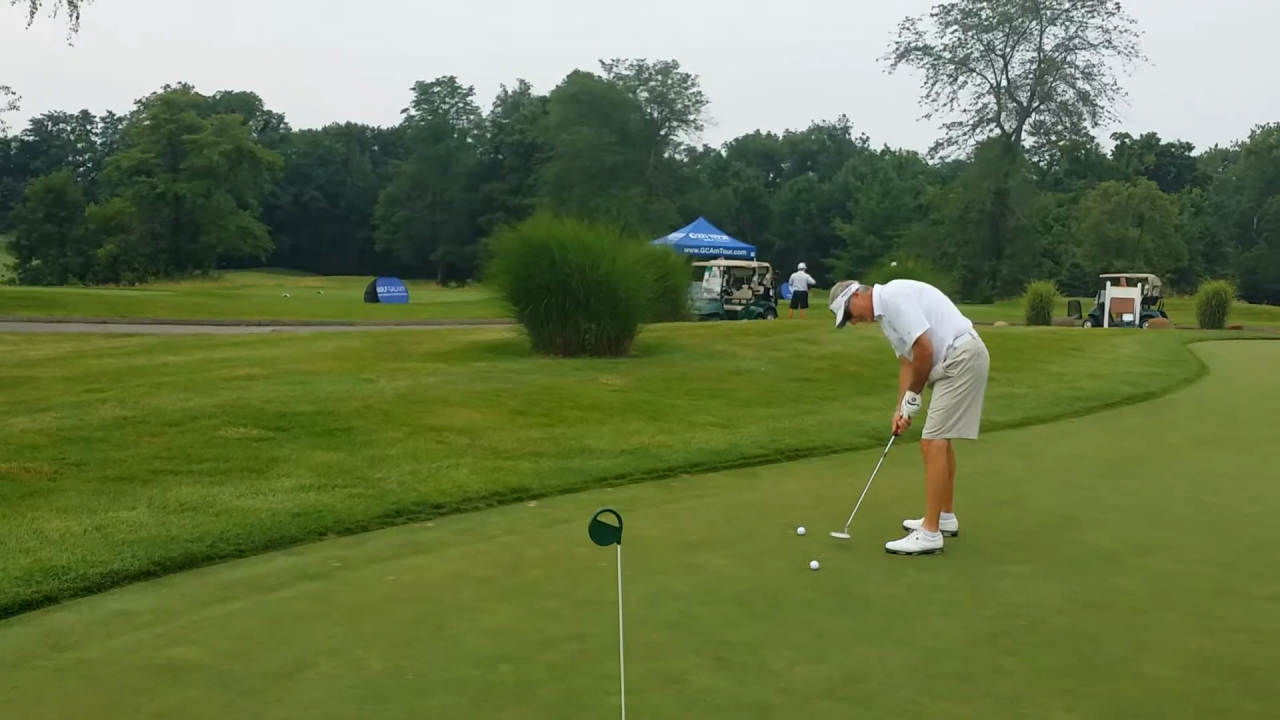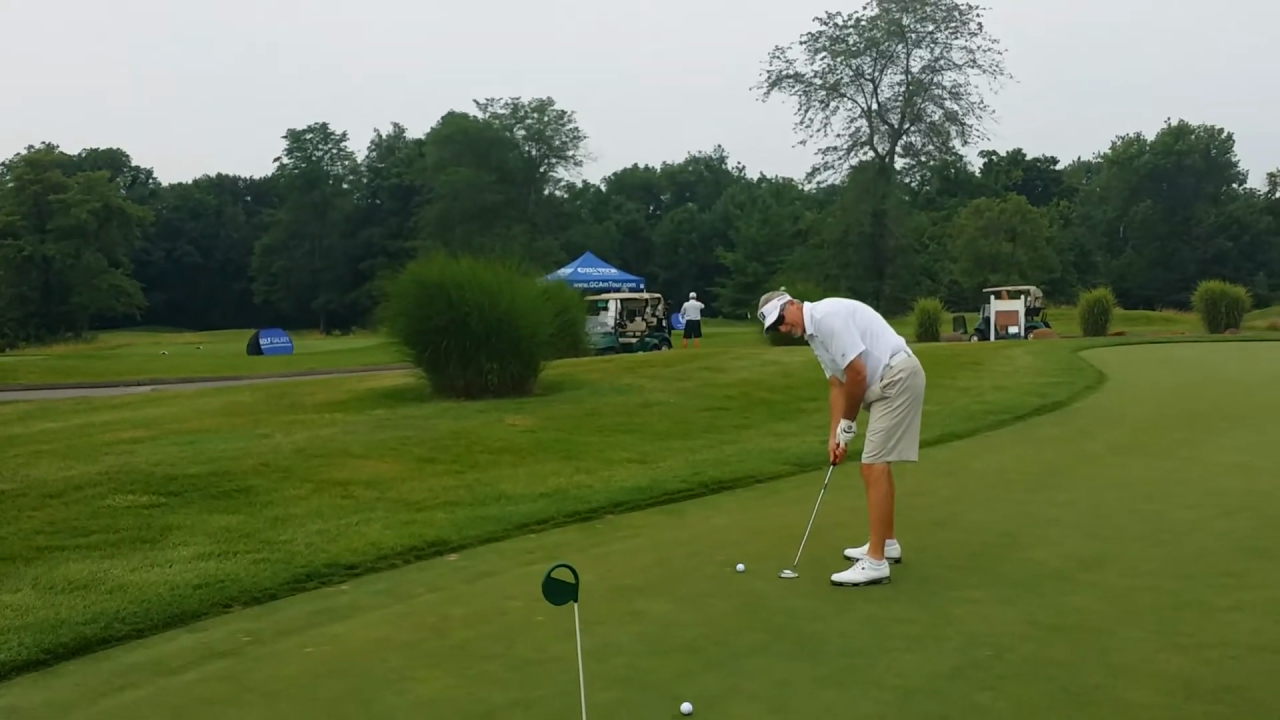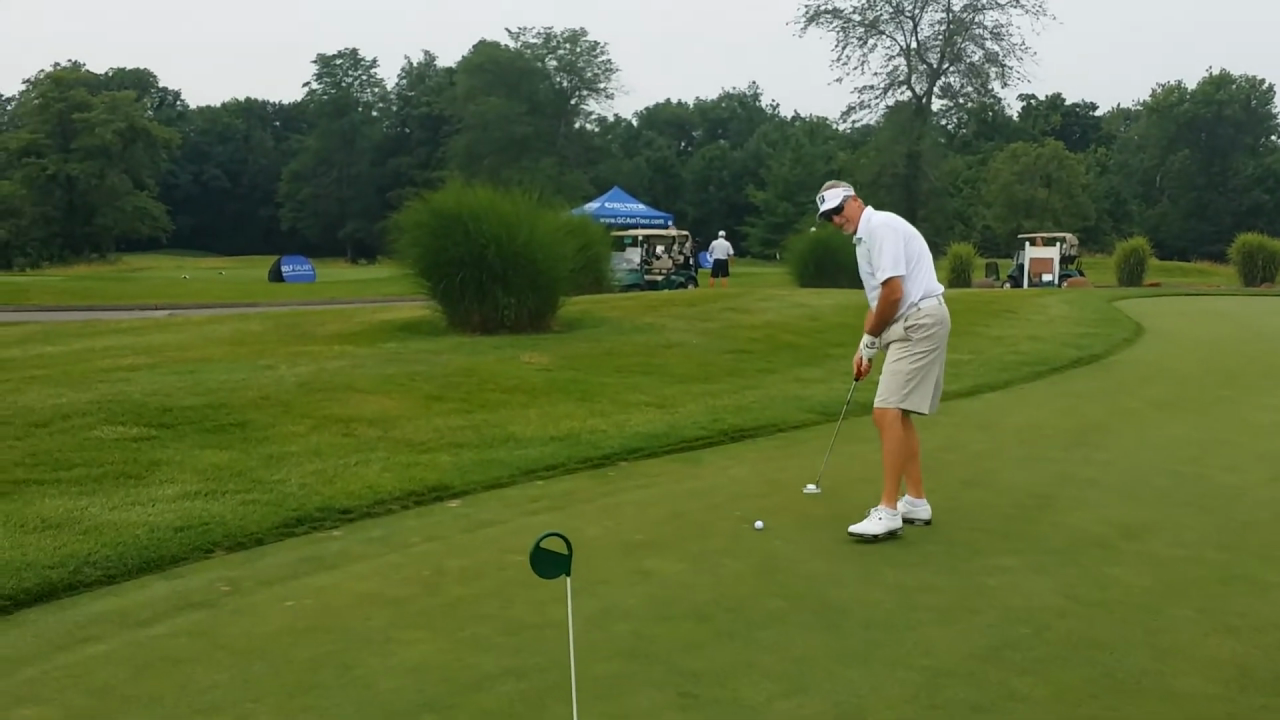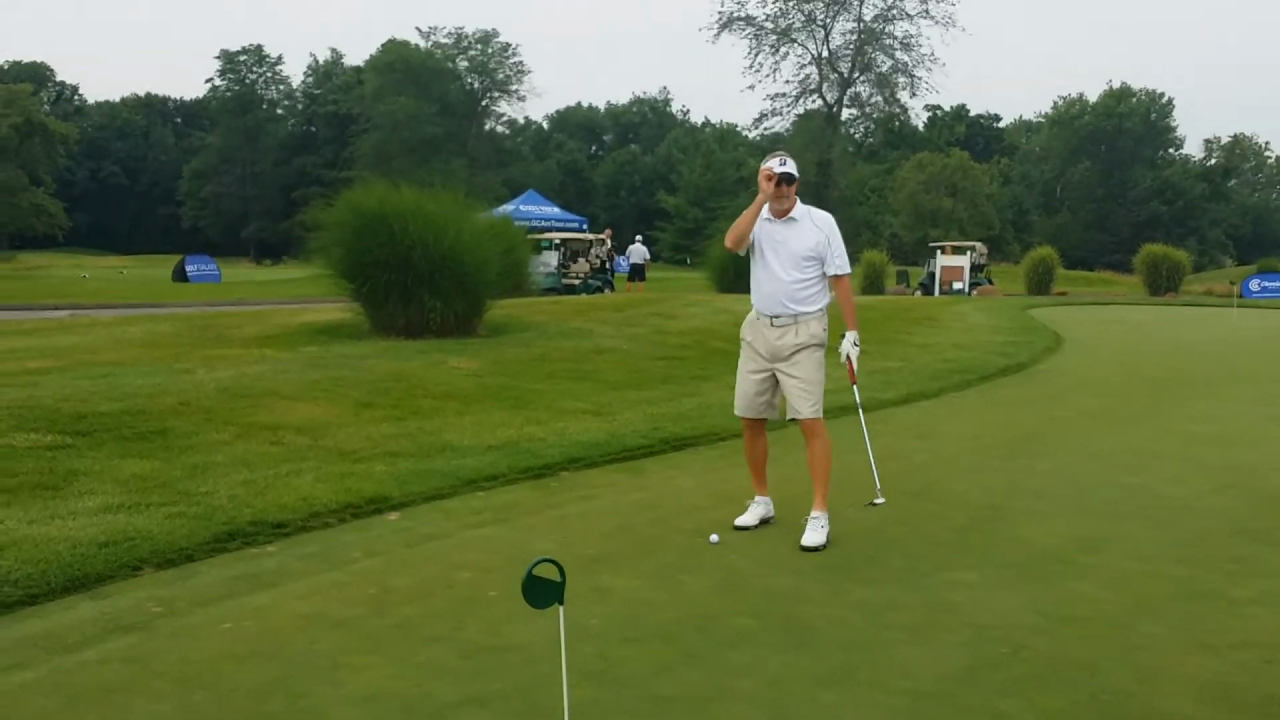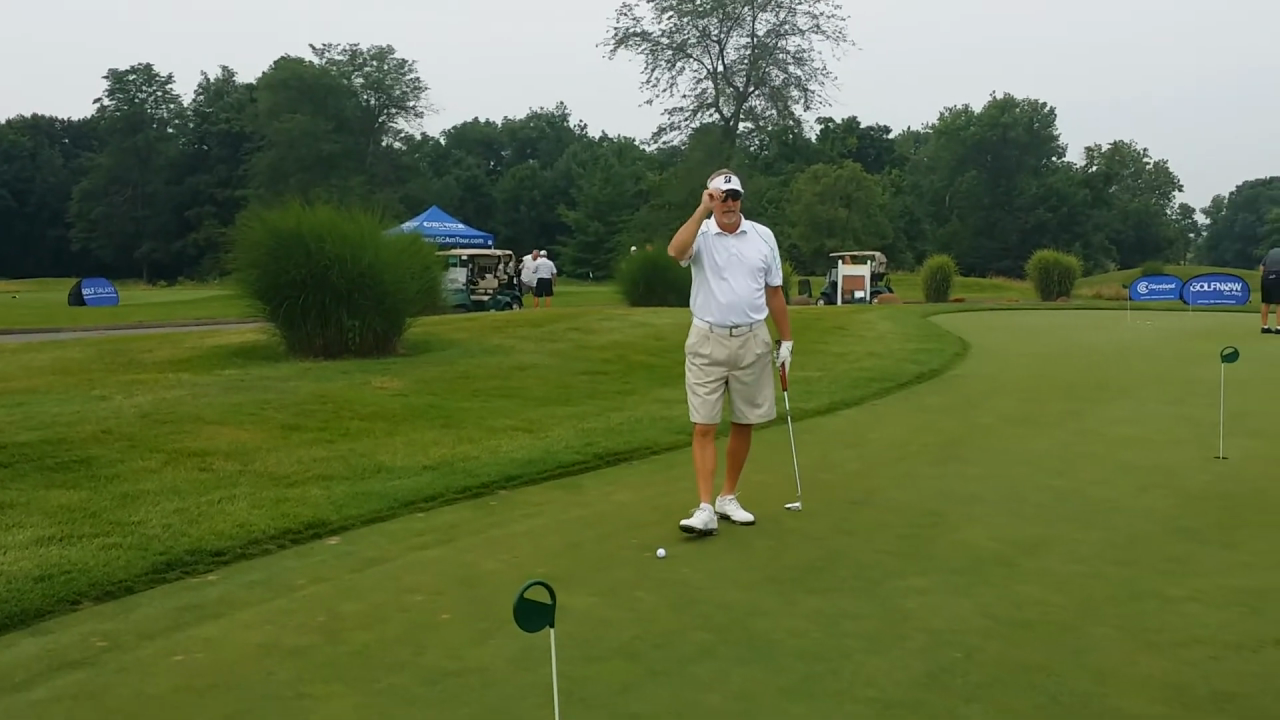
dt=1s
person 1, frame 1
left shoulder: (893, 297)
right shoulder: (886, 313)
left elbow: (924, 349)
right elbow: (907, 361)
left wrist: (912, 396)
right wrist: (901, 408)
left hip: (962, 358)
right hip: (957, 361)
left knee: (932, 443)
right knee: (940, 439)
left ankle: (930, 533)
right ankle: (945, 517)
person 1, frame 2
left shoulder: (828, 316)
right shoulder: (815, 333)
left elbow: (857, 374)
right elbow: (837, 384)
left wrist: (847, 425)
right wrist: (835, 434)
left hip: (897, 377)
right hip: (888, 382)
left knee: (873, 467)
right knee: (879, 463)
left ankle: (875, 561)
right ankle: (886, 543)
person 1, frame 3
left shoulder: (882, 227)
right shoulder: (865, 238)
left elbow: (894, 293)
right elbow: (878, 299)
left wrist: (870, 338)
right wrist: (864, 347)
left hip: (920, 323)
right hip: (909, 326)
left knee: (886, 412)
right knee: (897, 414)
left ankle: (888, 510)
right ankle: (915, 501)
person 1, frame 4
left shoulder: (821, 221)
right shoulder: (755, 220)
left elbow: (840, 280)
right elbow: (731, 243)
left wrist: (851, 333)
right wrist: (761, 198)
left hip: (803, 333)
right hip: (757, 331)
left knee: (811, 423)
right knee: (750, 420)
left ankle: (819, 515)
right ankle: (761, 501)
person 1, frame 5
left shoulder: (763, 236)
right shoulder: (700, 235)
left elbow: (774, 293)
right elbow: (675, 252)
left wrist: (786, 341)
right wrist: (701, 210)
left hip: (752, 341)
right hip: (707, 342)
left knee: (744, 424)
right knee: (704, 427)
left ankle: (728, 498)
right ankle: (705, 509)
